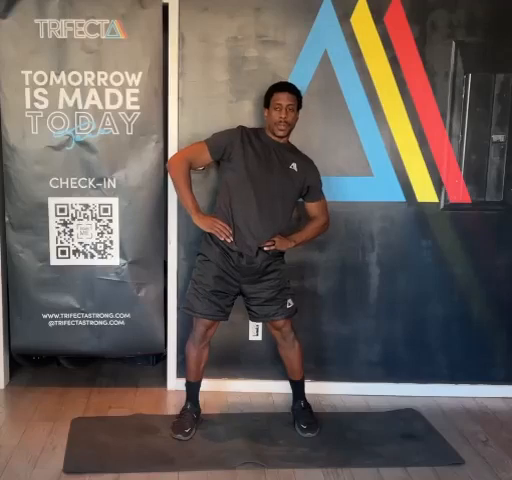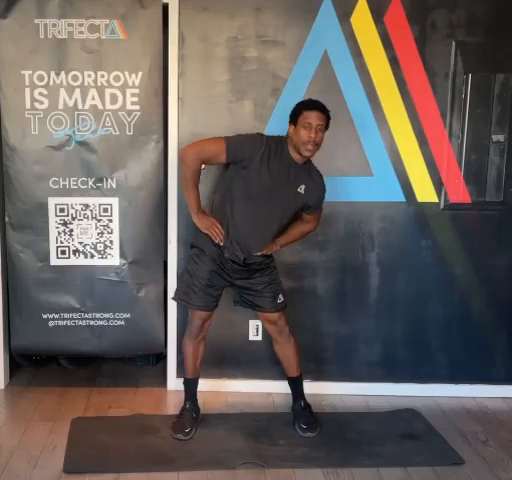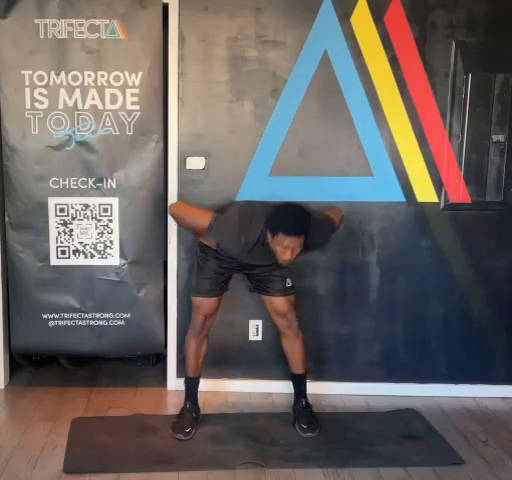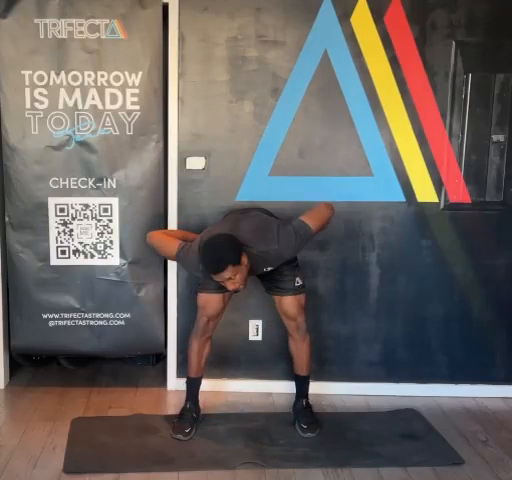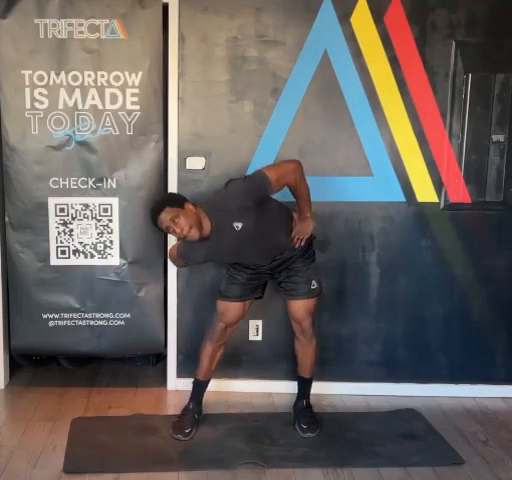
dt=0.5s
person 1, frame 1
left shoulder: (304, 167)
right shoulder: (237, 139)
left elbow: (321, 218)
right elbow: (177, 163)
left wrist: (291, 240)
right wrist: (198, 216)
left hip: (268, 264)
right hip: (220, 256)
left knee: (285, 331)
right knee: (202, 331)
left ankle: (300, 403)
right ankle: (191, 406)
person 1, frame 2
left shoulder: (314, 183)
right shoulder: (256, 147)
left elbow: (309, 221)
right elbow: (190, 154)
left wrist: (277, 243)
right wrist: (197, 213)
left hip: (258, 261)
right hip: (213, 251)
left knee: (278, 327)
right knee: (197, 326)
left ankle: (300, 403)
right ankle: (190, 405)
person 1, frame 3
left shoulder: (315, 233)
right shoulder: (236, 231)
left elbow: (335, 213)
right elbow: (177, 209)
right wrist: (203, 235)
left hip: (262, 260)
right hip: (219, 252)
left knee: (288, 320)
right knee: (201, 320)
left ankle: (301, 403)
right ankle: (190, 405)
person 1, frame 4
left shoulder: (279, 245)
right shoulder: (199, 260)
left elbow: (325, 209)
right elbow: (153, 237)
right wrist: (196, 240)
left hip: (274, 258)
left knee: (296, 322)
right knee: (205, 321)
left ankle: (302, 402)
right ankle: (191, 405)
person 1, frame 5
left shoulder: (235, 198)
right shoulder: (193, 250)
left elbow: (292, 168)
right elbow: (174, 255)
left wrist: (306, 217)
right wrist: (223, 254)
left hip: (293, 252)
right hip: (247, 264)
left knee: (303, 325)
right knee: (221, 327)
left ankle: (303, 403)
right ankle: (194, 406)
